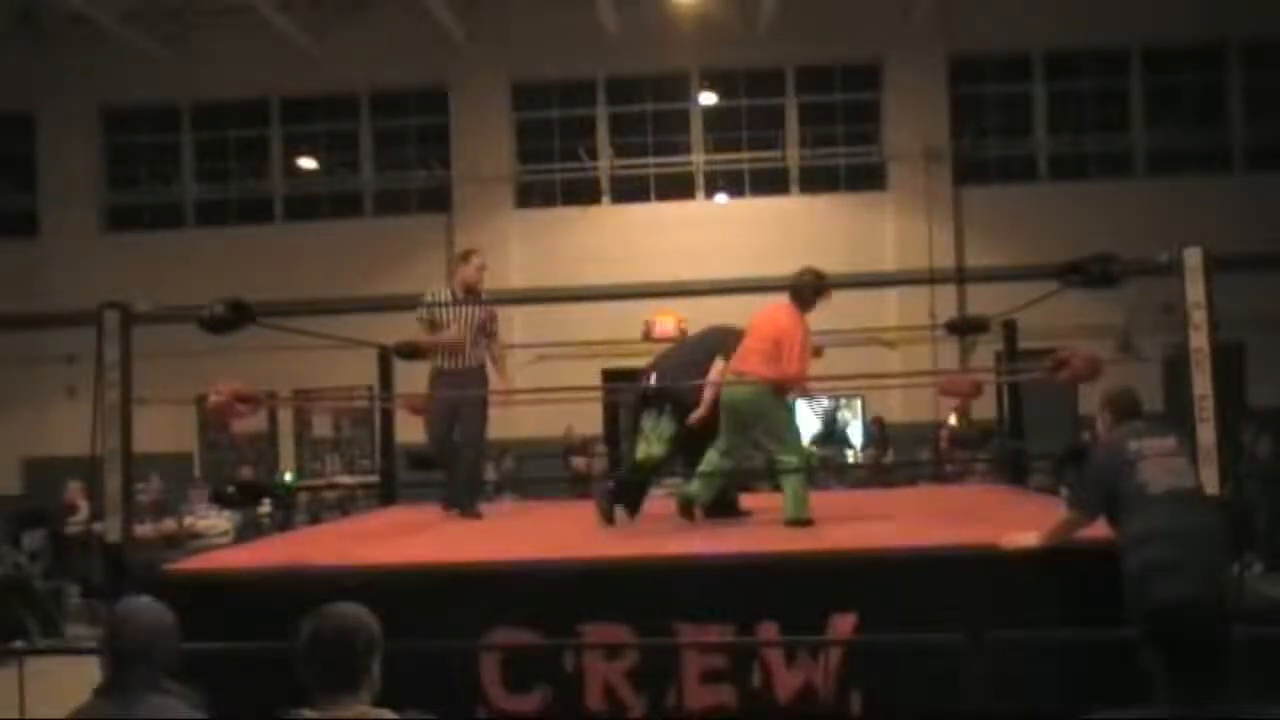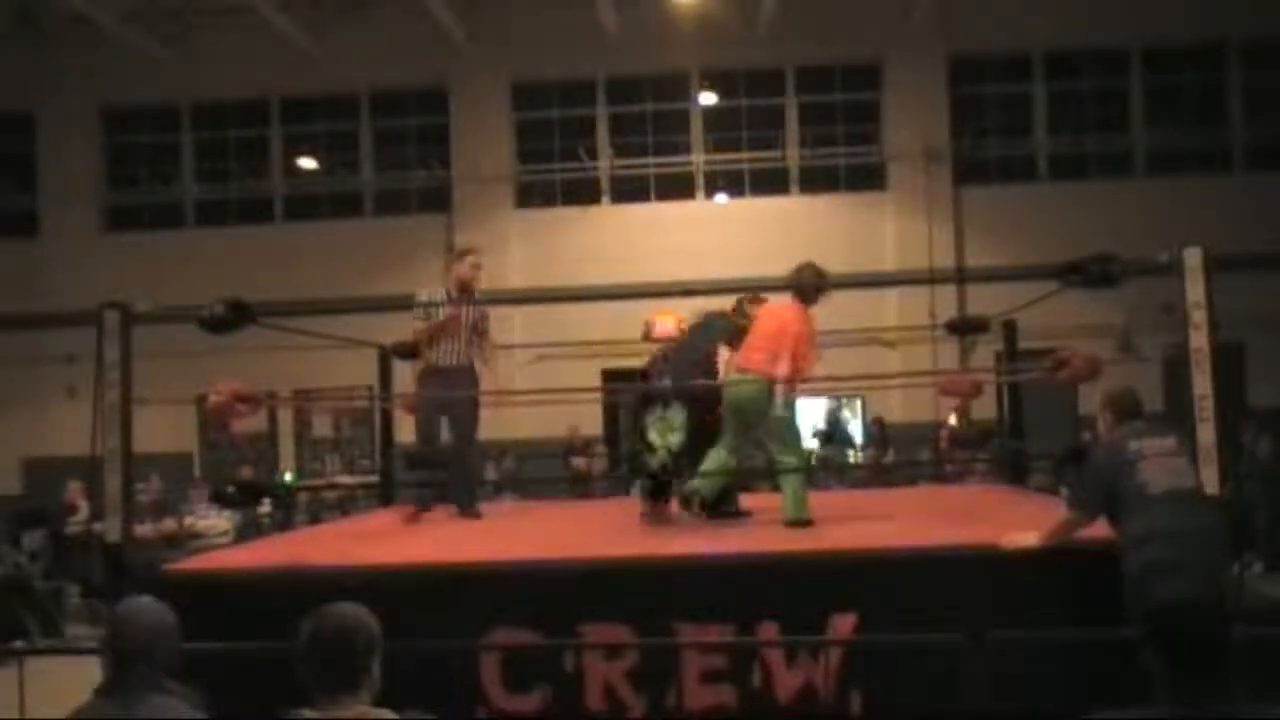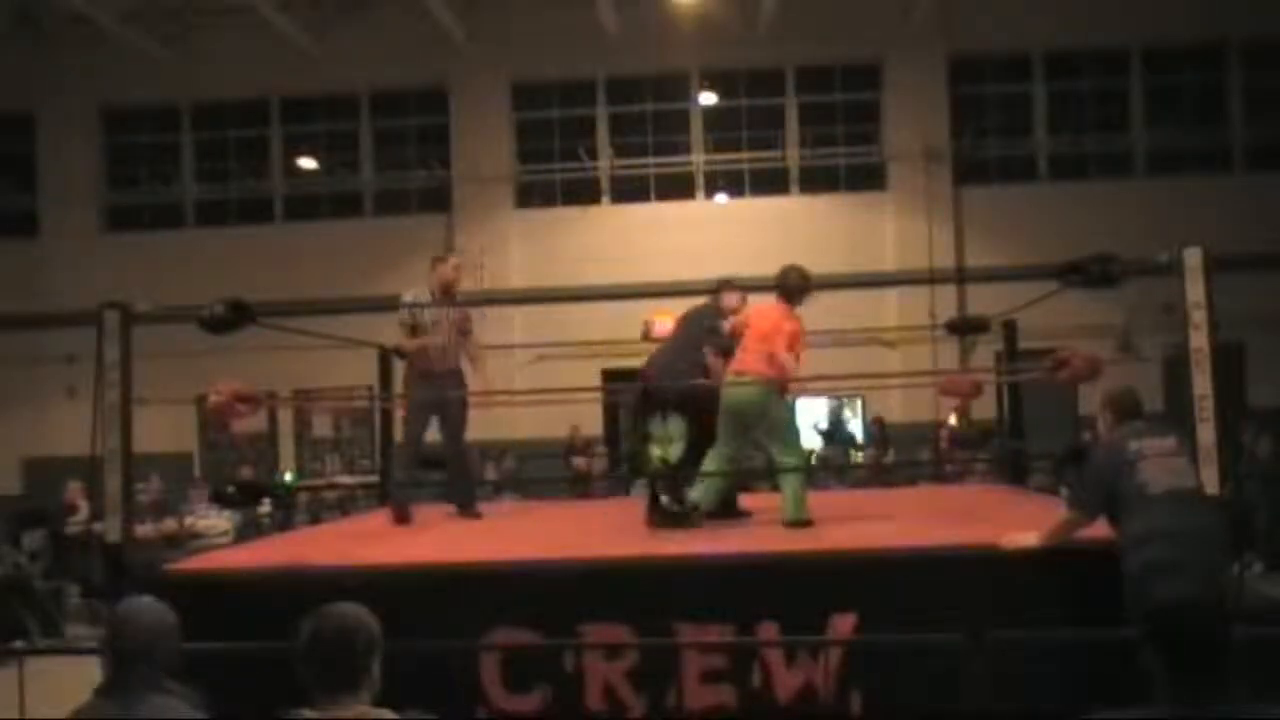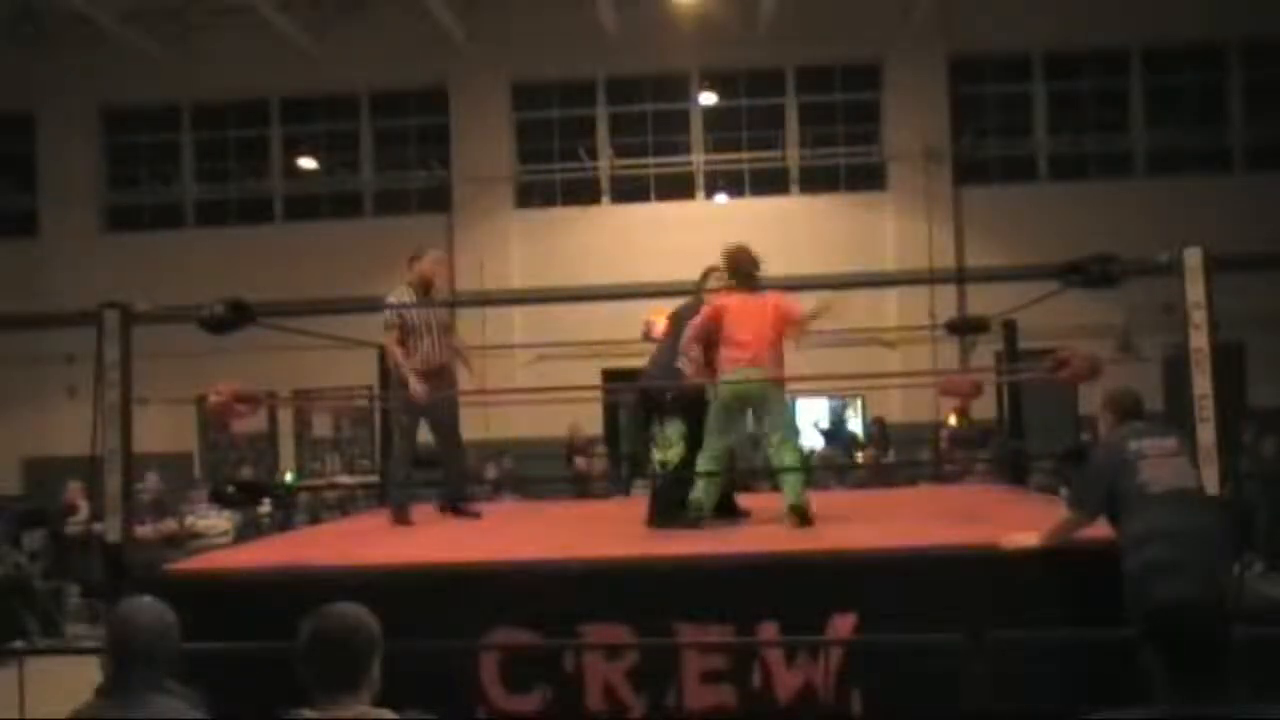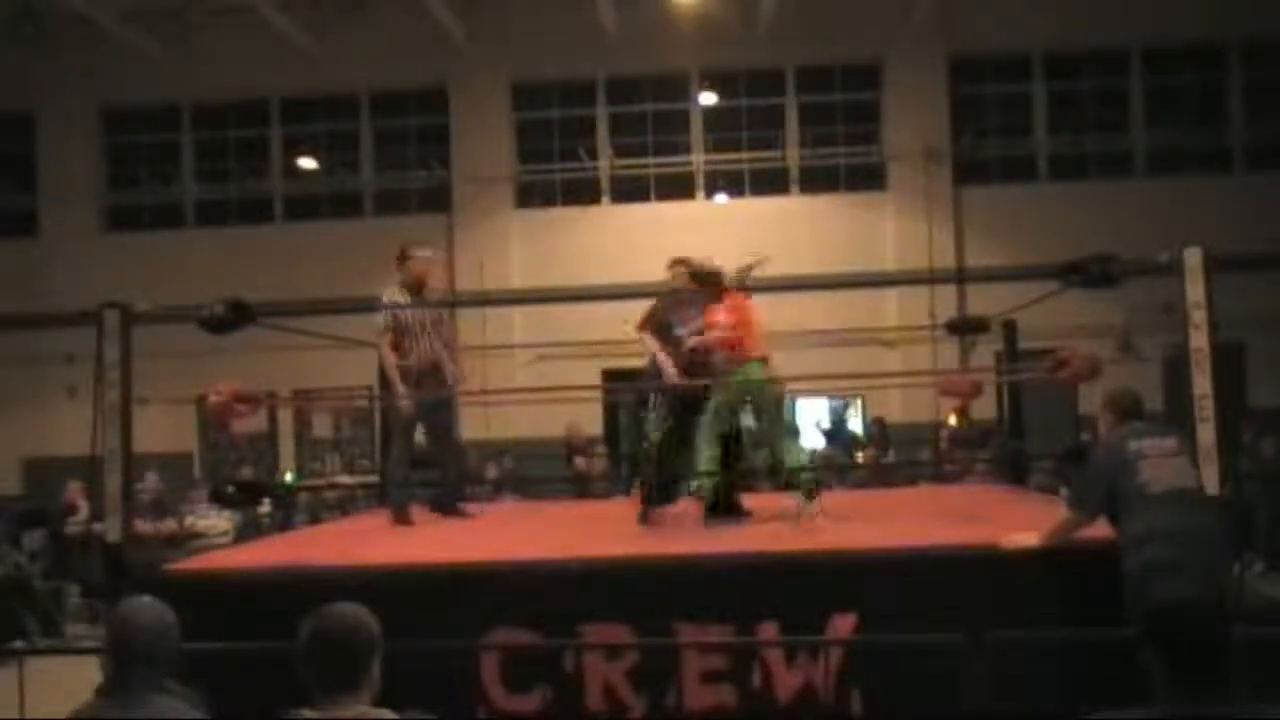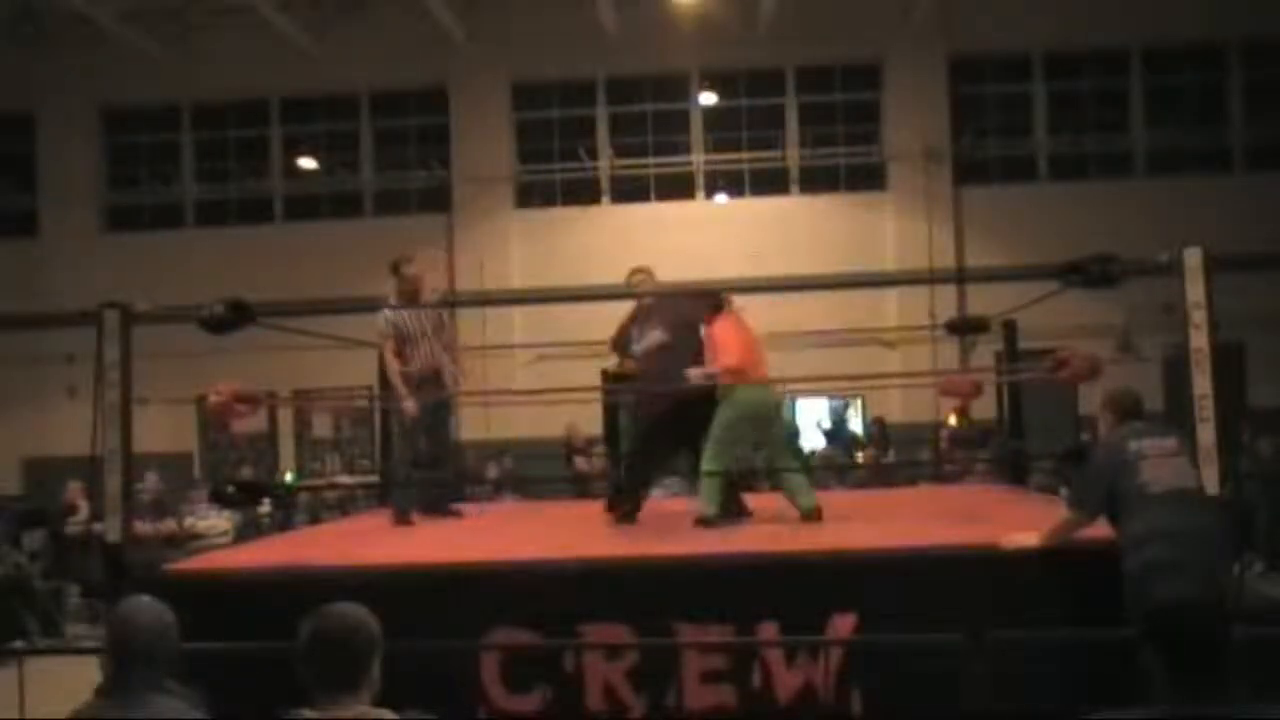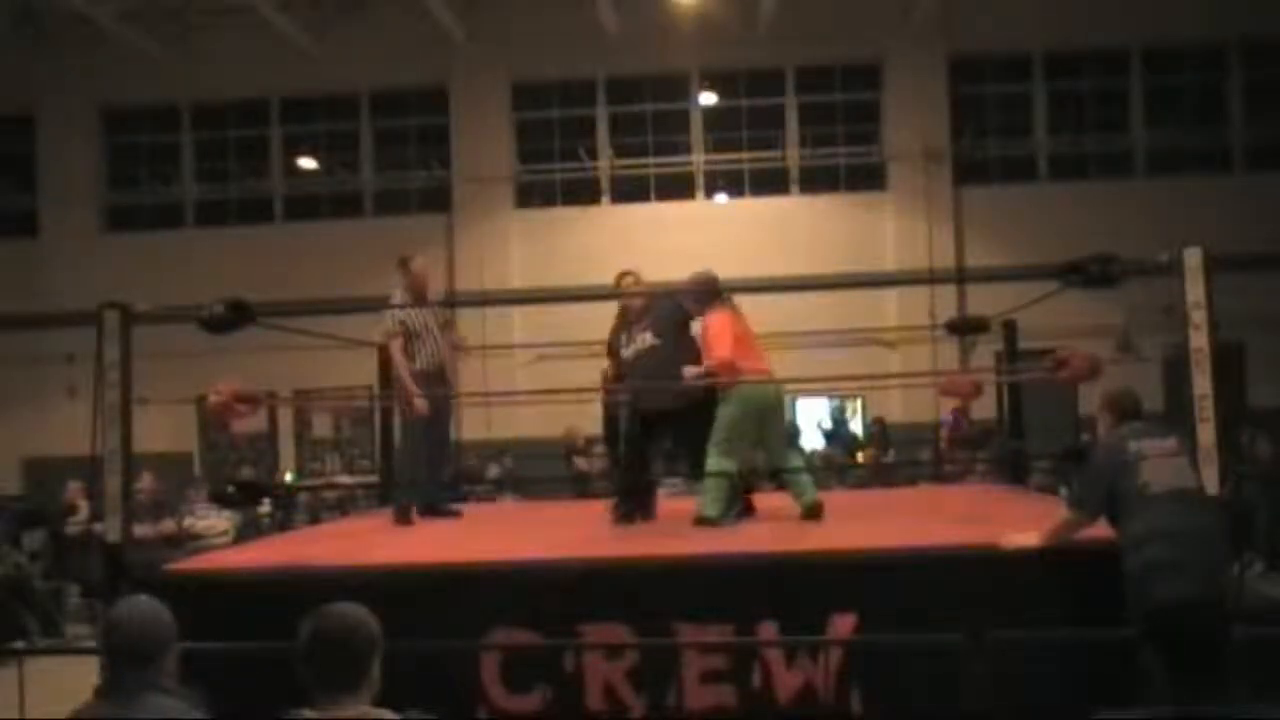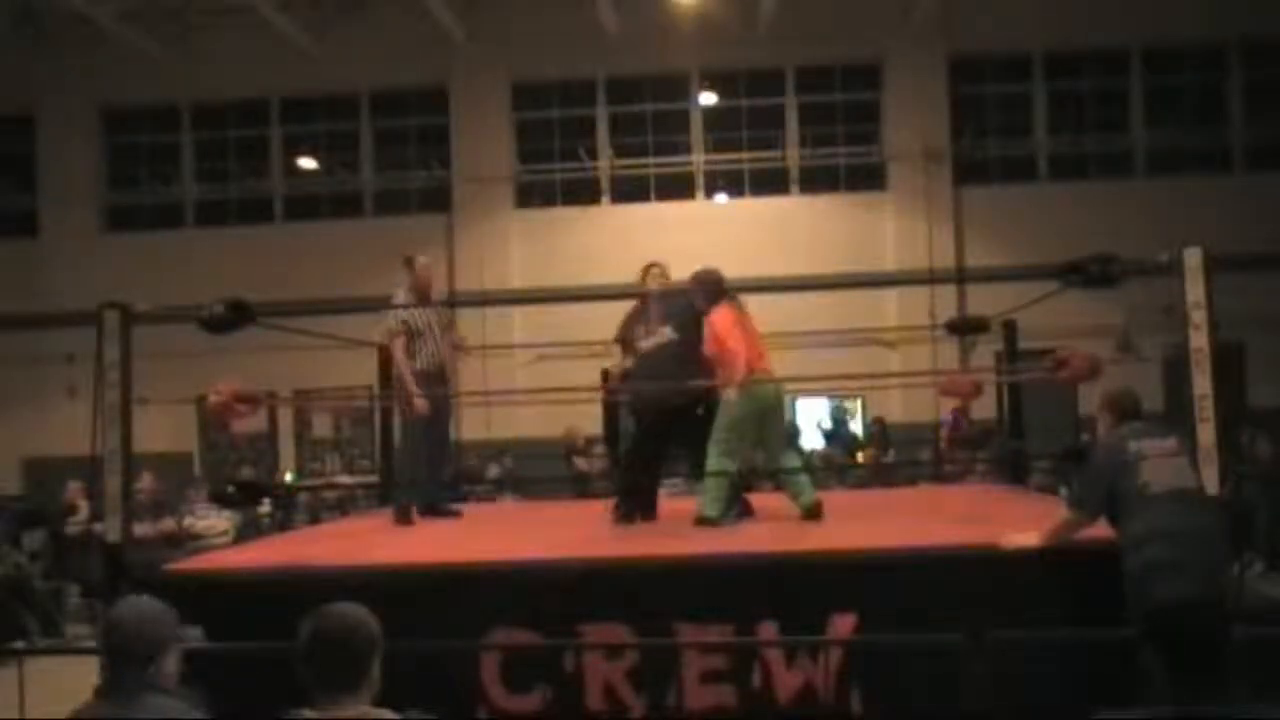
dt=0.2s
person 1, frame 1
left shoulder: (1109, 447)
right shoulder: (1173, 442)
left elbow: (1081, 514)
left wrist: (1039, 538)
left hip: (1157, 565)
right hip: (1207, 549)
left knee: (1172, 674)
right knee: (1208, 668)
person 1, frame 2
left shoulder: (1110, 448)
right shoulder: (1174, 442)
left elbow: (1081, 514)
left wrist: (1039, 539)
left hip: (1157, 565)
right hip: (1207, 549)
left knee: (1172, 674)
right knee: (1208, 669)
person 1, frame 3
left shoulder: (1110, 447)
right shoulder: (1174, 442)
left elbow: (1082, 514)
left wrist: (1039, 538)
left hip: (1157, 565)
right hip: (1207, 550)
left knee: (1171, 674)
right knee: (1209, 670)
person 1, frame 4
left shoulder: (1110, 448)
right shoulder: (1175, 442)
left elbow: (1082, 514)
left wrist: (1039, 539)
left hip: (1157, 566)
right hip: (1208, 550)
left knee: (1171, 675)
right knee: (1209, 668)
person 1, frame 5
left shoulder: (1110, 448)
right shoulder: (1174, 442)
left elbow: (1082, 514)
left wrist: (1040, 539)
left hip: (1157, 567)
right hip: (1207, 552)
left knee: (1171, 675)
right knee: (1208, 668)
person 1, frame 6
left shoulder: (1110, 448)
right shoulder: (1174, 442)
left elbow: (1082, 514)
left wrist: (1039, 539)
left hip: (1157, 567)
right hip: (1207, 552)
left knee: (1171, 675)
right knee: (1209, 669)
person 1, frame 7
left shoulder: (1110, 448)
right shoulder: (1173, 442)
left elbow: (1082, 515)
left wrist: (1039, 538)
left hip: (1157, 566)
right hip: (1207, 552)
left knee: (1171, 676)
right knee: (1209, 667)
person 1, frame 8
left shoulder: (1110, 448)
right shoulder: (1173, 442)
left elbow: (1082, 515)
left wrist: (1040, 538)
left hip: (1157, 566)
right hip: (1207, 549)
left knee: (1171, 674)
right knee: (1209, 668)
person 2, frame 1
left shoulder: (484, 304)
right shoulder: (433, 299)
left elbow: (493, 343)
right elbow: (421, 338)
left wrist: (503, 377)
right wrist: (444, 339)
left hip: (473, 379)
right hip: (442, 379)
left knee: (472, 440)
right knee: (439, 439)
left ankle: (468, 500)
right ankle: (454, 491)
person 2, frame 2
left shoulder: (477, 304)
right shoulder: (428, 298)
left elbow: (483, 343)
right elbow: (417, 336)
right wrist: (442, 321)
left hip: (464, 379)
right hip: (433, 378)
left knee: (465, 442)
right knee: (427, 440)
left ankle: (466, 501)
right ankle: (424, 497)
person 2, frame 3
left shoulder: (459, 306)
right shoulder: (412, 301)
left elbow: (469, 343)
right elbow: (402, 343)
left wrist: (479, 371)
right wrist: (430, 341)
left hip: (451, 380)
right hip: (421, 381)
left knee: (456, 443)
right knee: (412, 442)
left ankle: (465, 501)
right ankle: (400, 504)
person 2, frame 4
left shoulder: (436, 301)
right shoulder: (396, 301)
left elbow: (449, 338)
right elbow: (392, 345)
left wrist: (464, 359)
right wrist: (411, 379)
left hip: (440, 380)
right hip: (411, 382)
left knee: (451, 441)
right knee: (404, 444)
left ankle: (454, 499)
right ankle: (399, 506)
person 2, frame 5
left shoulder: (430, 299)
right shoulder: (391, 303)
right elbow: (385, 349)
left wrist: (451, 364)
right wrist: (399, 390)
left hip: (436, 380)
right hip: (409, 382)
left knee: (447, 442)
right knee: (402, 446)
left ankle: (446, 499)
right ankle: (399, 506)
person 2, frame 6
left shoulder: (429, 304)
right shoulder: (390, 313)
left elbow: (444, 339)
right elbow: (389, 357)
left wrist: (452, 366)
right wrist: (404, 395)
left hip: (437, 384)
right hip: (412, 386)
left knee: (441, 445)
right knee: (408, 448)
left ankle: (432, 500)
right ankle: (402, 508)
person 2, frame 7
left shoulder: (432, 304)
right shoulder: (397, 310)
left elbow: (448, 337)
right elbow: (397, 355)
right wrist: (413, 392)
left hip: (440, 382)
right hip: (416, 383)
left knee: (439, 445)
right knee: (412, 447)
left ankle: (431, 501)
right ankle: (403, 507)
person 2, frame 8
left shoulder: (435, 304)
right shoulder: (399, 308)
left elbow: (450, 338)
right elbow: (398, 354)
right wrist: (414, 392)
left hip: (439, 382)
right hip: (416, 383)
left knee: (439, 445)
right knee: (412, 446)
left ankle: (431, 501)
right ankle: (403, 507)
person 3, frame 1
left shoulder: (769, 311)
right shoulder: (797, 326)
right elbow: (791, 375)
left wrist: (806, 353)
right wrist: (801, 390)
left hip: (731, 387)
right hip: (760, 391)
left knee: (725, 447)
right knee: (789, 452)
left ankle: (694, 494)
right ankle: (797, 512)
person 3, frame 2
left shoulder: (770, 308)
right shoulder: (802, 323)
right elbow: (785, 364)
right wrist: (780, 402)
left hip: (735, 383)
right hip: (762, 389)
left knee: (729, 444)
right knee: (789, 453)
left ankle: (697, 489)
right ankle: (796, 513)
person 3, frame 3
left shoulder: (757, 311)
right shoulder: (790, 321)
right elbow: (781, 354)
right wrist: (793, 371)
left hip: (732, 387)
right hip: (762, 391)
left knee: (723, 450)
right knee: (789, 454)
left ankle: (697, 501)
right ankle: (795, 513)
person 3, frame 4
left shoulder: (720, 302)
right shoulder: (774, 301)
left elbow: (694, 330)
right elbow: (801, 318)
left wrist: (686, 350)
right wrist: (819, 310)
left hip: (729, 382)
right hip: (765, 381)
left knee: (714, 446)
right knee: (784, 444)
left ankle: (698, 503)
right ankle: (796, 502)
person 3, frame 5
left shoulder: (718, 307)
right shoulder: (736, 298)
left elbow: (728, 333)
left wrist: (700, 341)
left hip: (735, 375)
right hip: (762, 374)
left knee: (708, 431)
right knee: (776, 433)
left ankle: (707, 491)
right ankle: (805, 481)
person 3, frame 6
left shoulder: (720, 327)
right shoulder: (731, 319)
left elbow: (734, 364)
left wrist: (702, 373)
left hip: (741, 395)
right hip: (766, 393)
left knee: (714, 454)
right knee: (780, 454)
left ankle: (708, 512)
right ankle: (809, 505)
person 3, frame 7
left shoulder: (715, 320)
right shoulder: (730, 312)
left elbow: (725, 359)
left wrist: (697, 371)
left hip: (742, 392)
right hip: (768, 388)
left knee: (721, 452)
right knee: (781, 450)
left ankle: (710, 512)
right ankle: (810, 500)
person 3, frame 8
left shoulder: (717, 317)
right shoulder: (735, 309)
left elbow: (742, 354)
left wrist: (734, 388)
left hip: (744, 391)
right hip: (769, 386)
left knee: (722, 452)
right knee: (779, 449)
left ankle: (710, 512)
right ankle: (809, 501)
person 4, frame 1
left shoulder: (723, 336)
right shoulder: (736, 340)
right elbow: (719, 370)
right wrist: (704, 407)
right hip: (669, 386)
right knee: (655, 448)
right ankle: (613, 499)
person 4, frame 2
right shoulder: (729, 323)
right elbow: (724, 354)
right hip: (670, 382)
left knee: (705, 444)
right knee: (673, 442)
left ankle: (715, 504)
right ankle: (655, 500)
person 4, frame 3
left shoulder: (718, 322)
right shoulder: (712, 316)
right elbow: (712, 355)
left hip: (682, 386)
right hip: (670, 385)
left knee: (707, 443)
right knee: (675, 449)
left ankle: (721, 505)
right ankle: (665, 510)
person 4, frame 4
right shoulder: (694, 312)
right wrist: (707, 385)
left hip: (686, 389)
right hip: (669, 388)
right knee: (675, 453)
left ankle: (720, 506)
right ankle: (664, 513)
person 4, frame 5
left shoulder: (710, 298)
right shoulder: (664, 304)
right elbow: (645, 334)
right wrist: (665, 364)
left hip: (706, 383)
right hip: (674, 384)
right knee: (669, 444)
left ankle: (724, 504)
right ankle: (652, 502)
person 4, frame 6
left shoulder: (678, 303)
right shoulder: (633, 322)
right elbow: (622, 355)
right wrist: (628, 366)
left hip: (692, 391)
right hip: (653, 396)
right knee: (640, 452)
left ankle: (729, 507)
right ankle: (623, 507)
person 4, frame 7
left shoulder: (666, 304)
right shoulder: (621, 328)
right elbow: (617, 365)
right wrist: (613, 377)
left hip: (685, 393)
right hip: (645, 400)
left knee: (703, 451)
right knee: (635, 455)
right ankle: (630, 508)
person 4, frame 8
left shoulder: (683, 301)
right shoulder: (635, 318)
right elbow: (628, 354)
right wrist: (622, 367)
left hip: (691, 393)
right hip: (650, 397)
left knee: (706, 449)
right knee: (641, 452)
right ankle: (631, 507)
